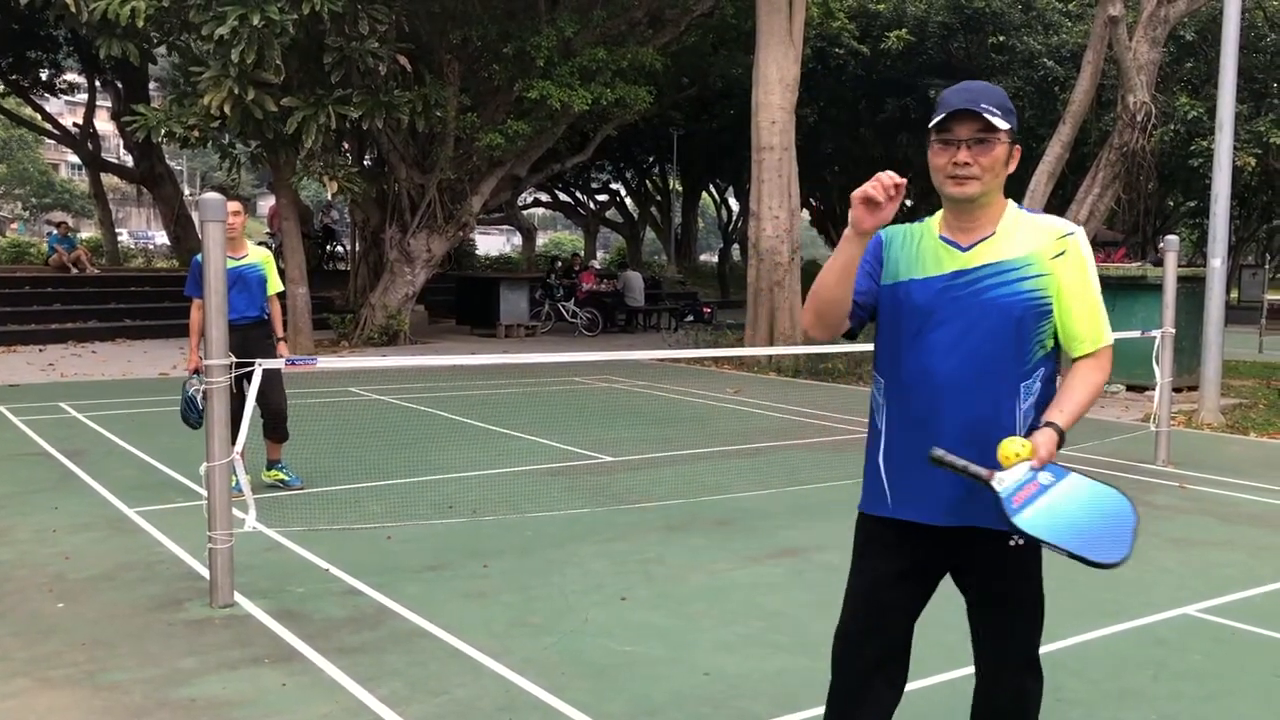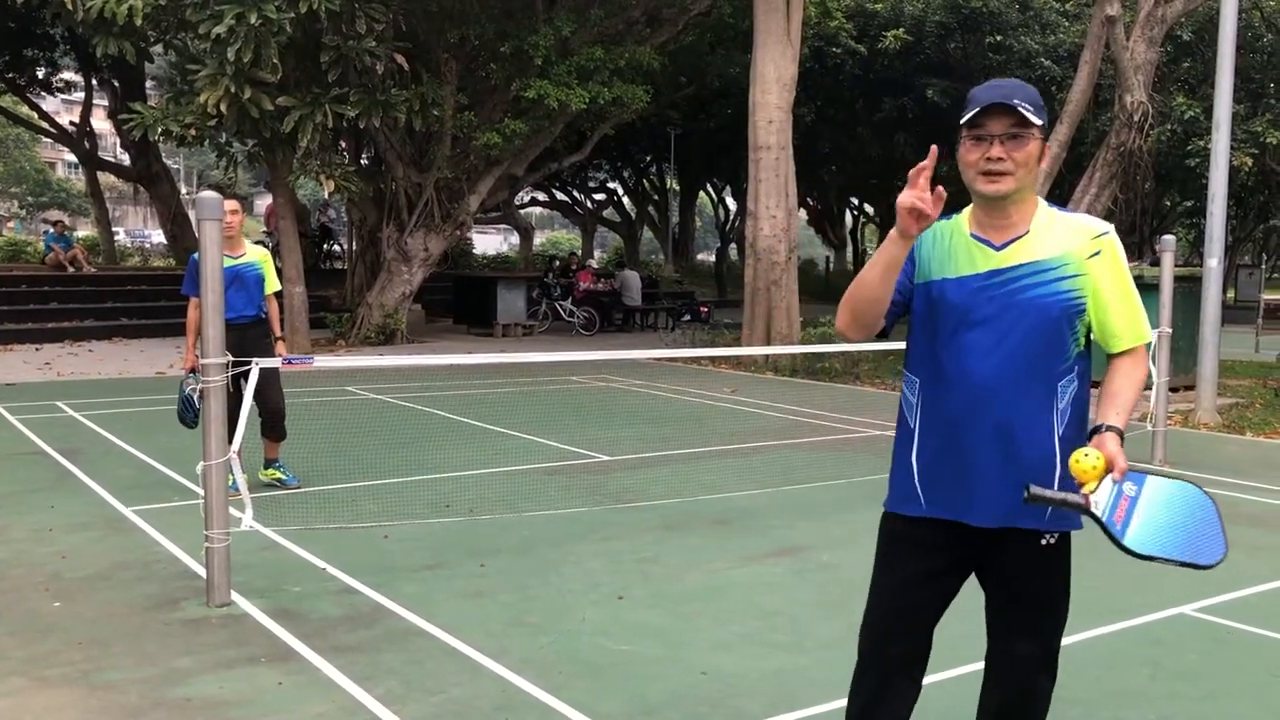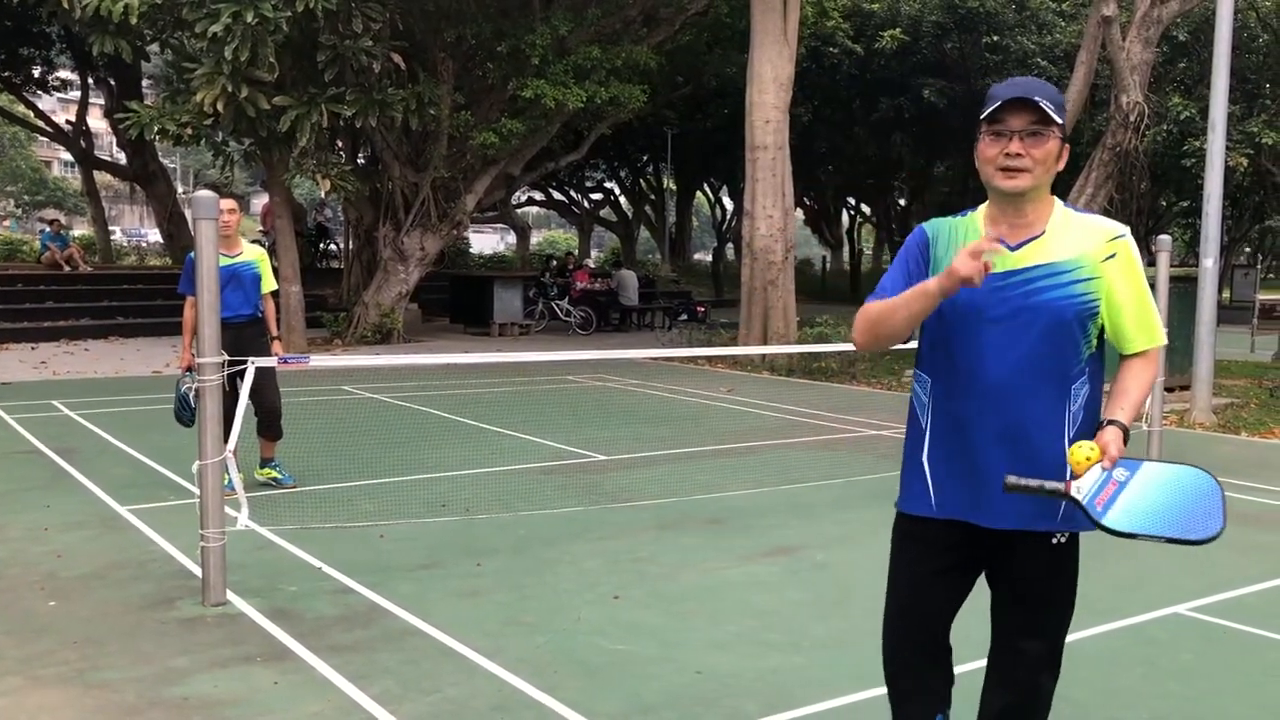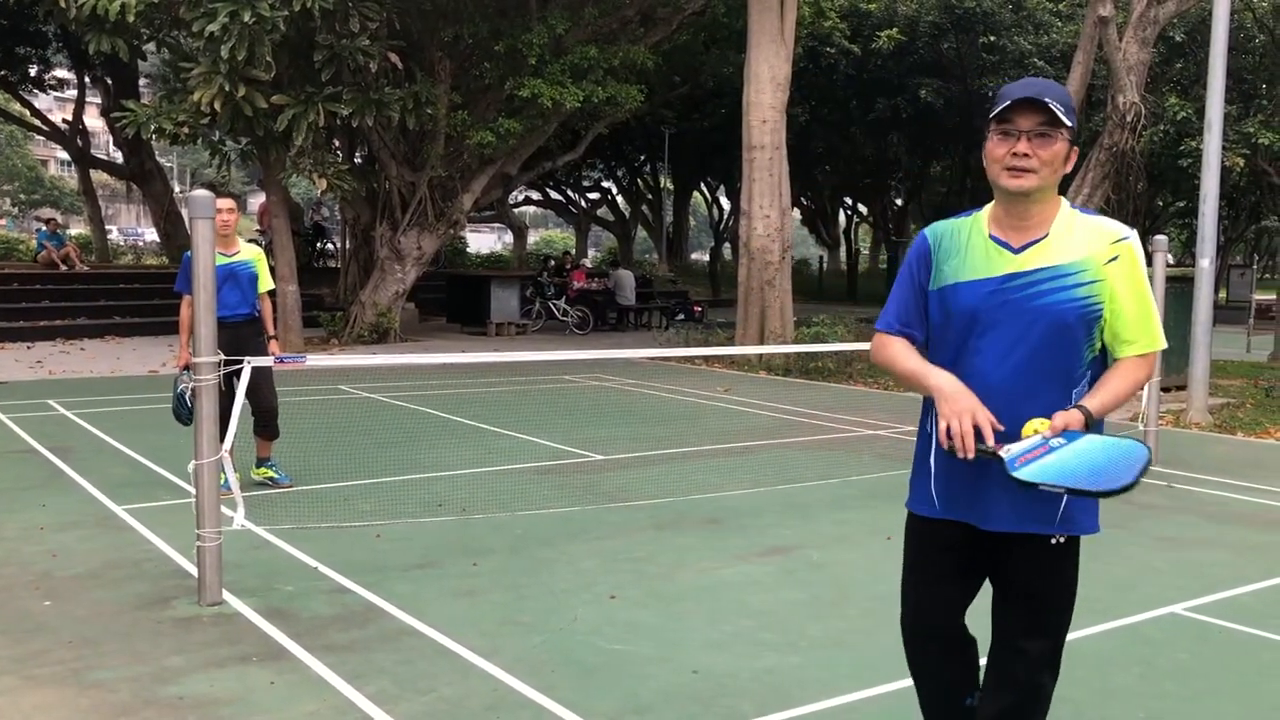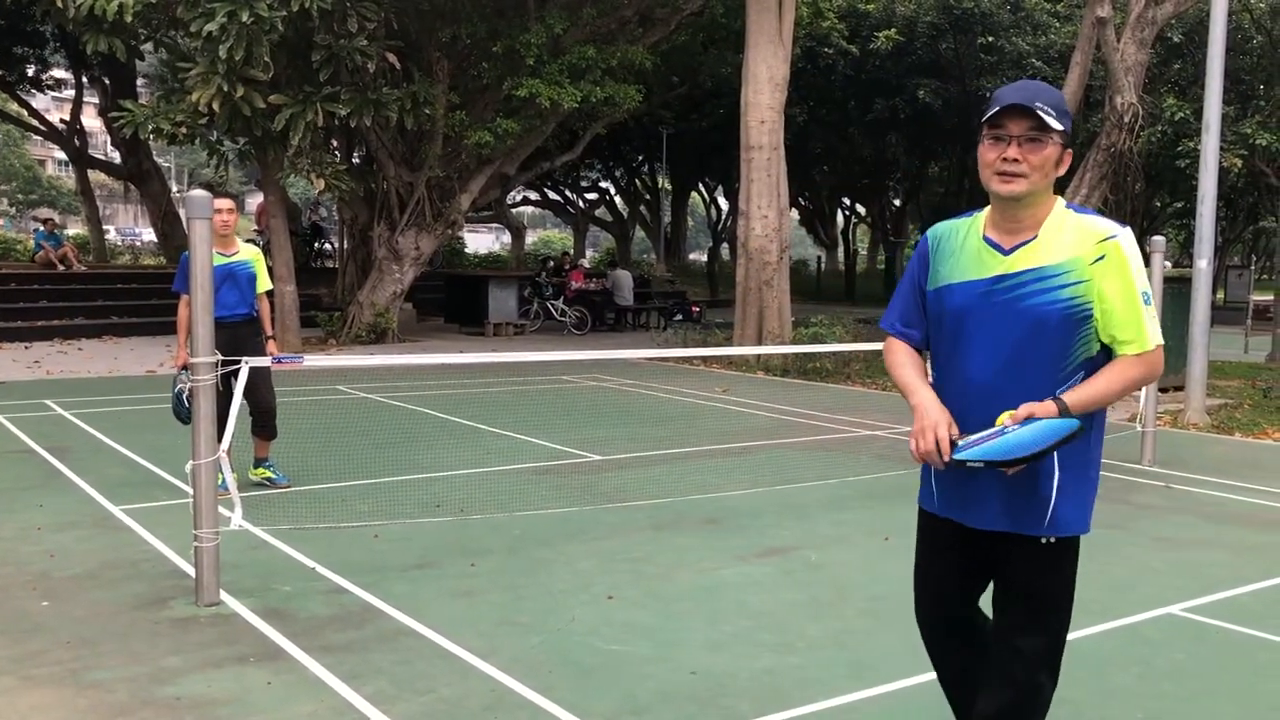
dt=0.2s
person 1, frame 1
left shoulder: (1056, 242)
right shoulder: (894, 244)
left elbow: (1093, 354)
right elbow: (819, 327)
left wrist: (1050, 428)
right wrist: (858, 233)
left hip: (1001, 501)
right hip: (898, 497)
left knee: (1007, 666)
right knee: (863, 649)
person 1, frame 2
left shoulder: (1089, 241)
right shoulder: (922, 241)
left elbow: (1129, 350)
right elbow: (852, 324)
left wrist: (1110, 429)
right wrist: (905, 232)
left hip: (1034, 501)
right hip: (925, 495)
left knee: (1021, 665)
right knee: (887, 643)
person 1, frame 3
left shoulder: (1104, 244)
right shoulder: (935, 240)
left elbow: (1141, 352)
right elbow: (869, 332)
left wrist: (1113, 424)
right wrist: (942, 283)
left hip: (1042, 499)
right hip: (936, 492)
left knee: (1024, 662)
right knee: (909, 637)
person 1, frame 4
left shoulder: (1108, 245)
right shoulder: (939, 242)
left elbow: (1140, 355)
right elbow: (887, 342)
left wrist: (1083, 415)
right wrist: (943, 385)
left hip: (1044, 500)
right hip: (943, 492)
left knee: (1023, 661)
right knee: (927, 631)
person 1, frame 5
left shoulder: (1101, 244)
right shoulder: (940, 242)
left elbow: (1143, 358)
right elbow: (901, 341)
left wrist: (1058, 410)
right wrist: (924, 402)
left hip: (1043, 499)
right hip: (950, 490)
left knee: (1023, 658)
right knee: (943, 626)
person 2, frame 1
left shoulder: (263, 256)
right shoulder: (204, 261)
right elbow: (198, 308)
left wrist: (281, 339)
right wrist: (193, 351)
left hip: (260, 336)
right hip: (224, 340)
left knee: (275, 405)
right knee: (230, 410)
left ankle: (274, 467)
right ankle: (237, 473)
person 2, frame 2
left shoulder: (261, 255)
right shoulder: (201, 259)
right elbow: (195, 307)
left wrist: (278, 339)
right wrist: (190, 350)
left hip: (257, 335)
right hip: (222, 338)
left knee: (273, 404)
right knee: (227, 409)
left ankle: (272, 467)
right ankle: (234, 472)
person 2, frame 3
left shoulder: (258, 254)
right shoulder: (198, 259)
right elbow: (191, 306)
left wrist: (275, 338)
right wrist: (186, 349)
left hip: (254, 335)
right hip: (218, 337)
left knee: (270, 404)
right knee: (223, 409)
left ankle: (268, 466)
right ankle: (230, 471)
person 2, frame 4
left shoulder: (255, 253)
right shoulder: (195, 257)
right elbow: (188, 304)
left wrist: (272, 337)
right wrist: (184, 348)
left hip: (250, 334)
right hip: (215, 336)
left knee: (266, 403)
right knee: (219, 408)
left ankle: (263, 465)
right ankle: (226, 471)
person 2, frame 5
left shoulder: (253, 254)
right shoulder: (194, 257)
right elbow: (186, 304)
left wrist: (270, 338)
right wrist: (182, 348)
left hip: (249, 334)
right hip: (213, 336)
left knee: (265, 403)
right knee: (217, 408)
left ankle: (261, 466)
right ankle: (223, 471)
